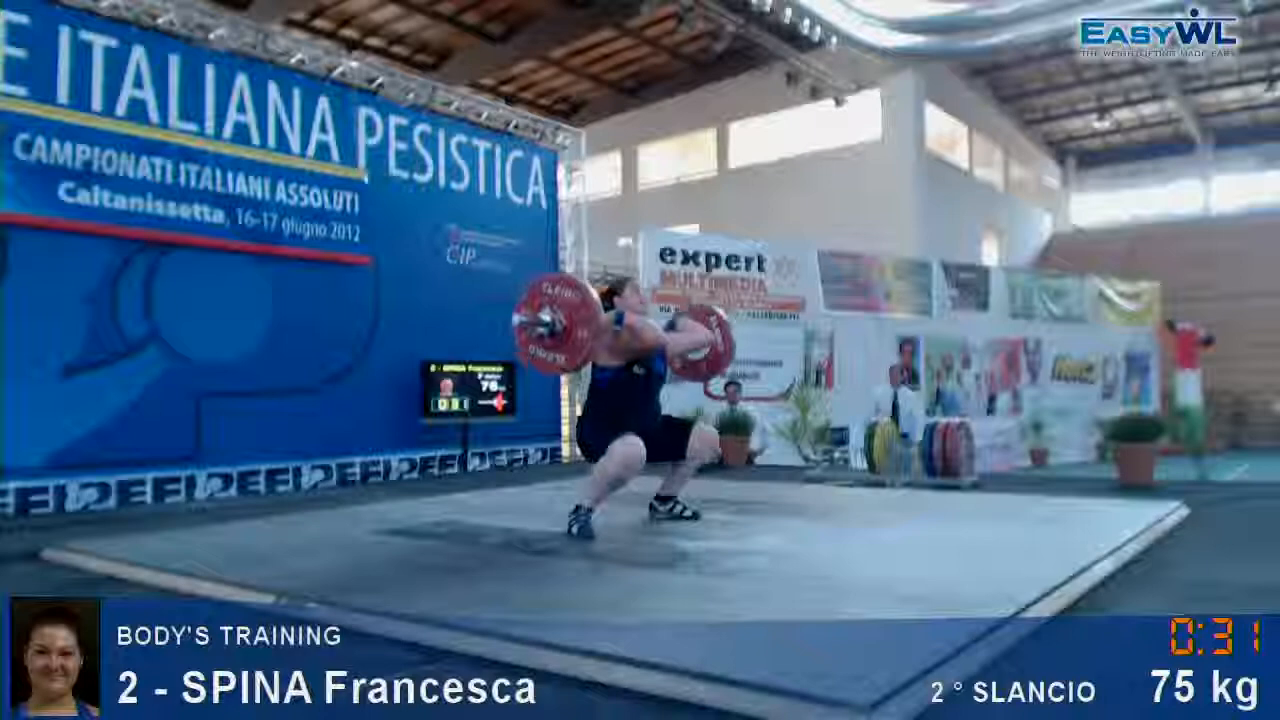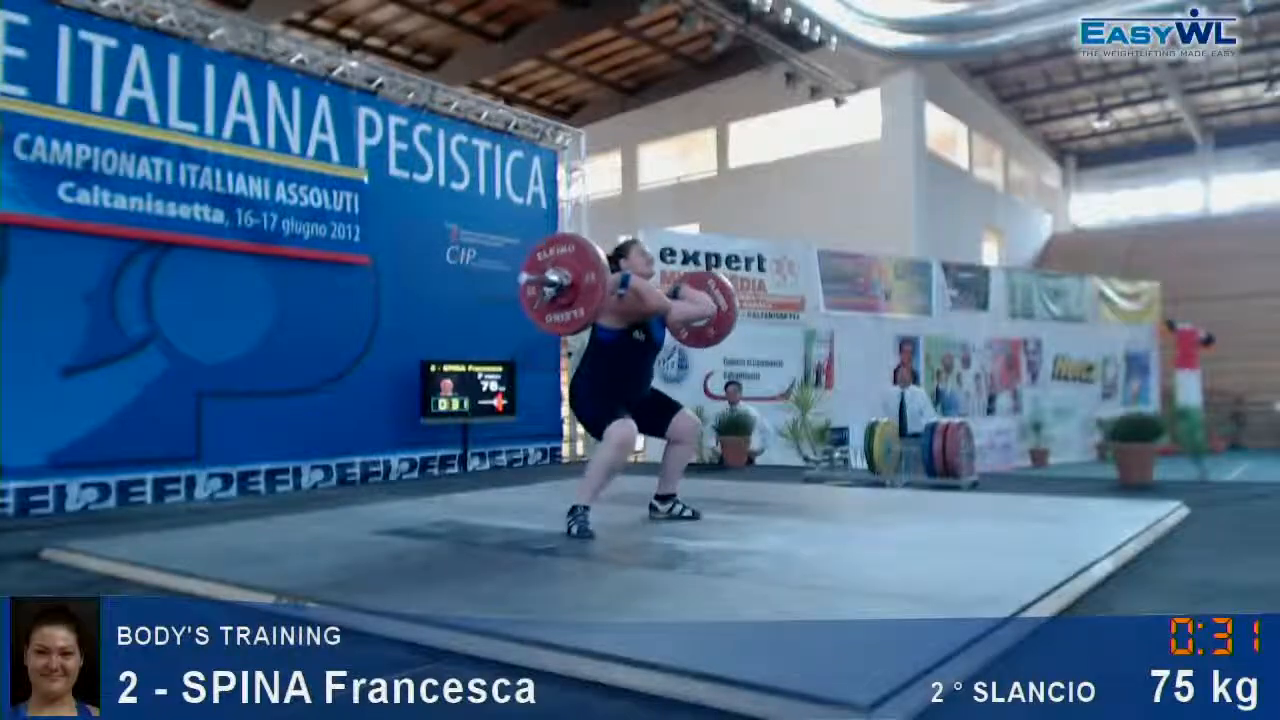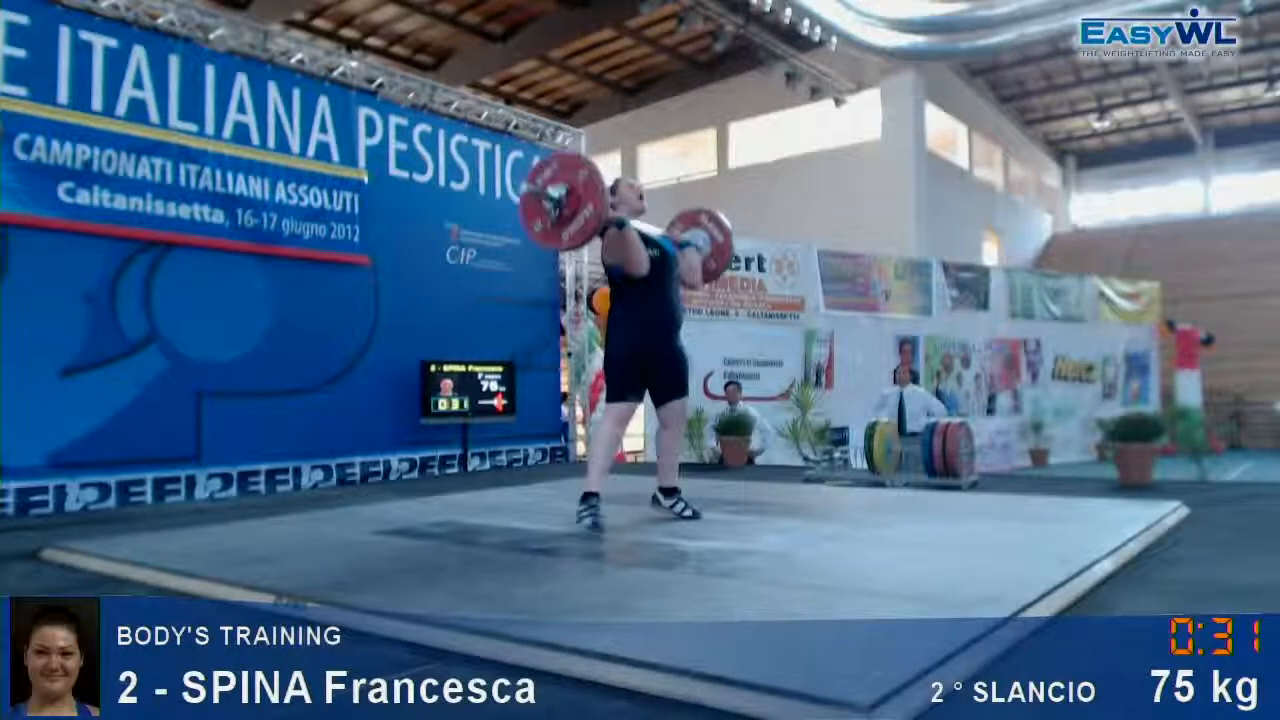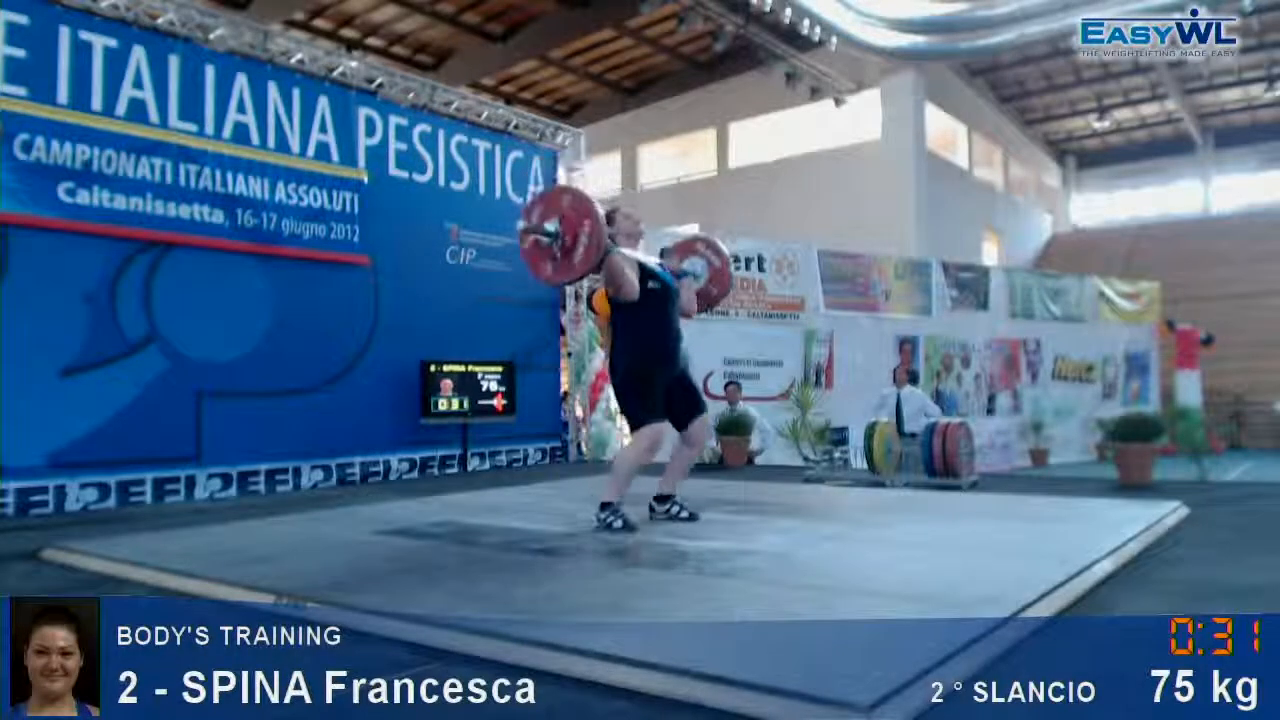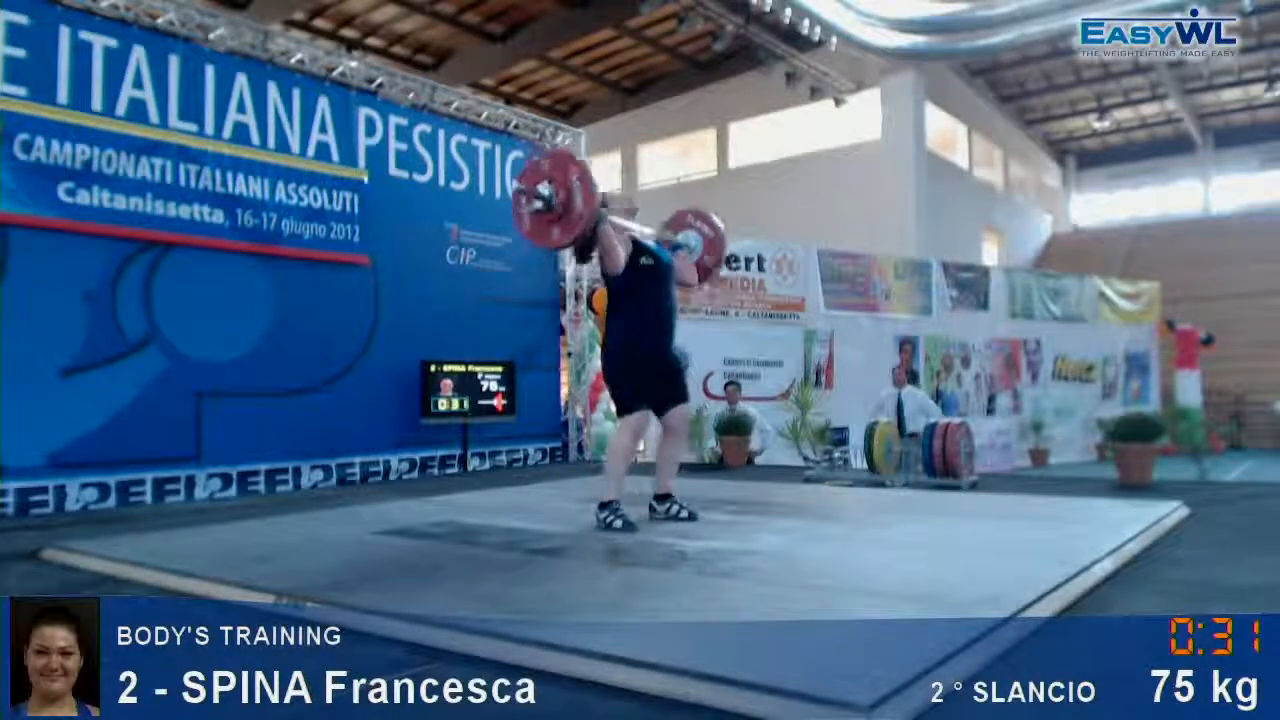
dt=0.5s
person 1, frame 1
left shoulder: (655, 340)
right shoulder: (613, 340)
left elbow: (704, 337)
right elbow: (653, 338)
left wrist: (677, 322)
right wrist: (617, 317)
right hip: (601, 432)
left knee: (708, 440)
right knee: (631, 453)
left ankle: (664, 501)
right ankle: (582, 511)
person 1, frame 2
left shoulder: (654, 300)
right shoulder: (619, 300)
left elbow: (708, 309)
right elbow: (658, 305)
left wrist: (679, 289)
right wrist: (623, 279)
left hip: (635, 392)
right hip: (596, 392)
left knee: (688, 428)
right knee: (623, 436)
left ankle: (663, 501)
right ankle: (578, 511)
person 1, frame 3
left shoulder: (659, 241)
right shoulder: (617, 236)
left elbow: (692, 280)
right elbow: (639, 267)
left wrist: (689, 244)
right wrist: (618, 222)
left hip: (665, 345)
right hip: (630, 340)
left knee: (674, 417)
right knee: (618, 413)
left ankle: (667, 492)
right ankle: (590, 498)
person 1, frame 4
left shoulder: (656, 266)
right shoulder: (620, 262)
left elbow: (688, 308)
right elbow: (629, 292)
left wrist: (683, 275)
right wrist: (608, 252)
left hip: (671, 365)
right hip: (635, 366)
left knee: (699, 433)
right knee: (651, 435)
left ankle: (663, 500)
right ankle: (608, 507)
person 1, frame 5
left shoulder: (654, 247)
right shoulder: (616, 243)
left elbow: (689, 277)
right elbow: (616, 263)
left wrist: (678, 246)
right wrist: (601, 222)
left hip: (660, 350)
right hip: (627, 348)
left knee: (678, 421)
right knee: (634, 421)
left ankle: (662, 499)
right ankle: (608, 506)
